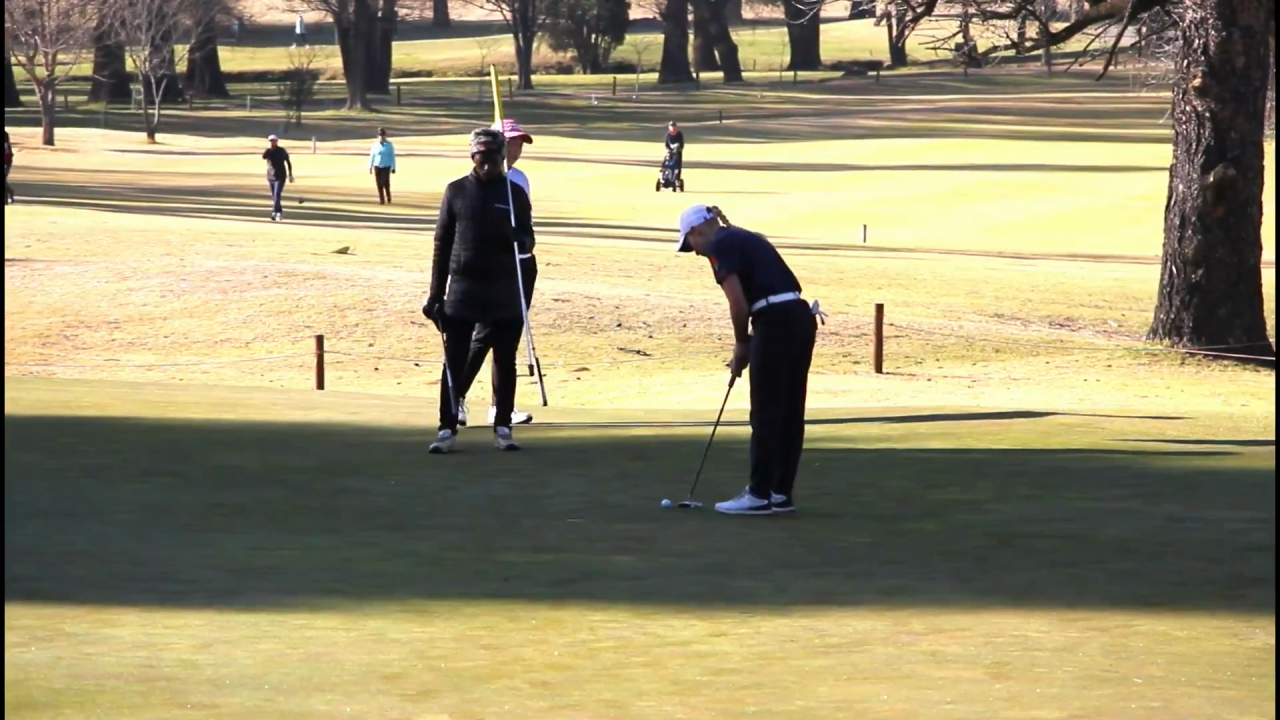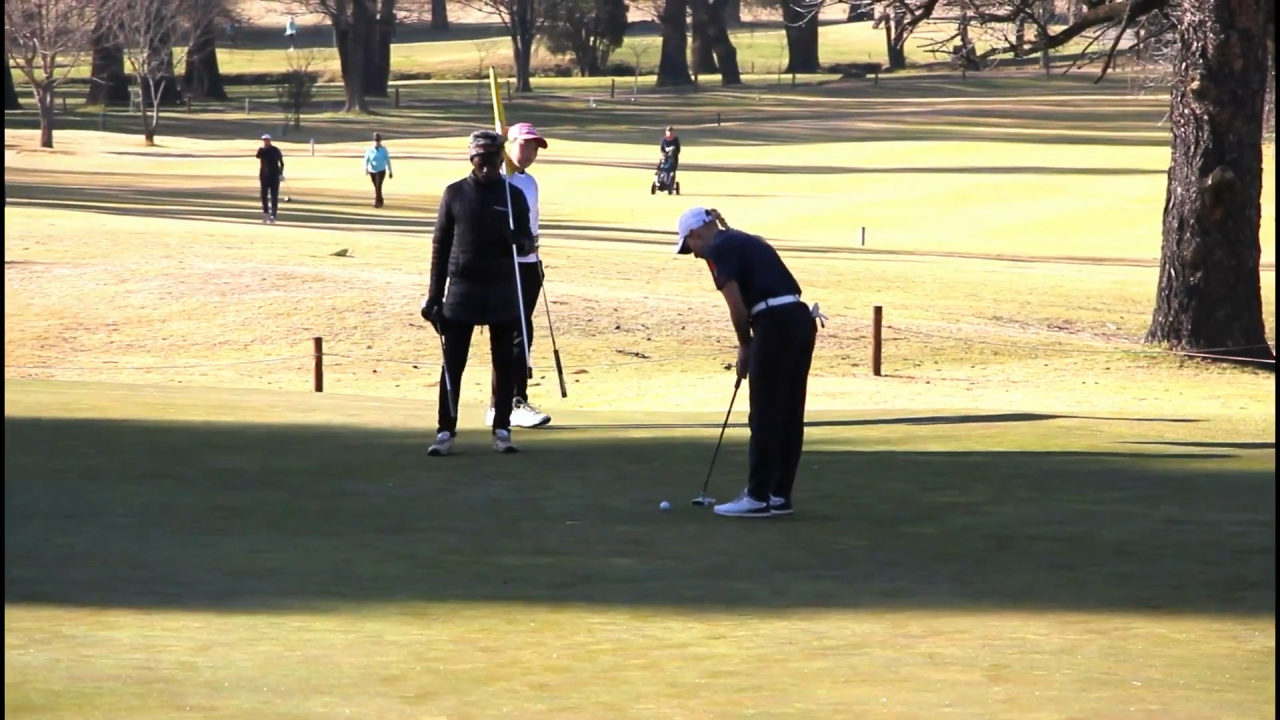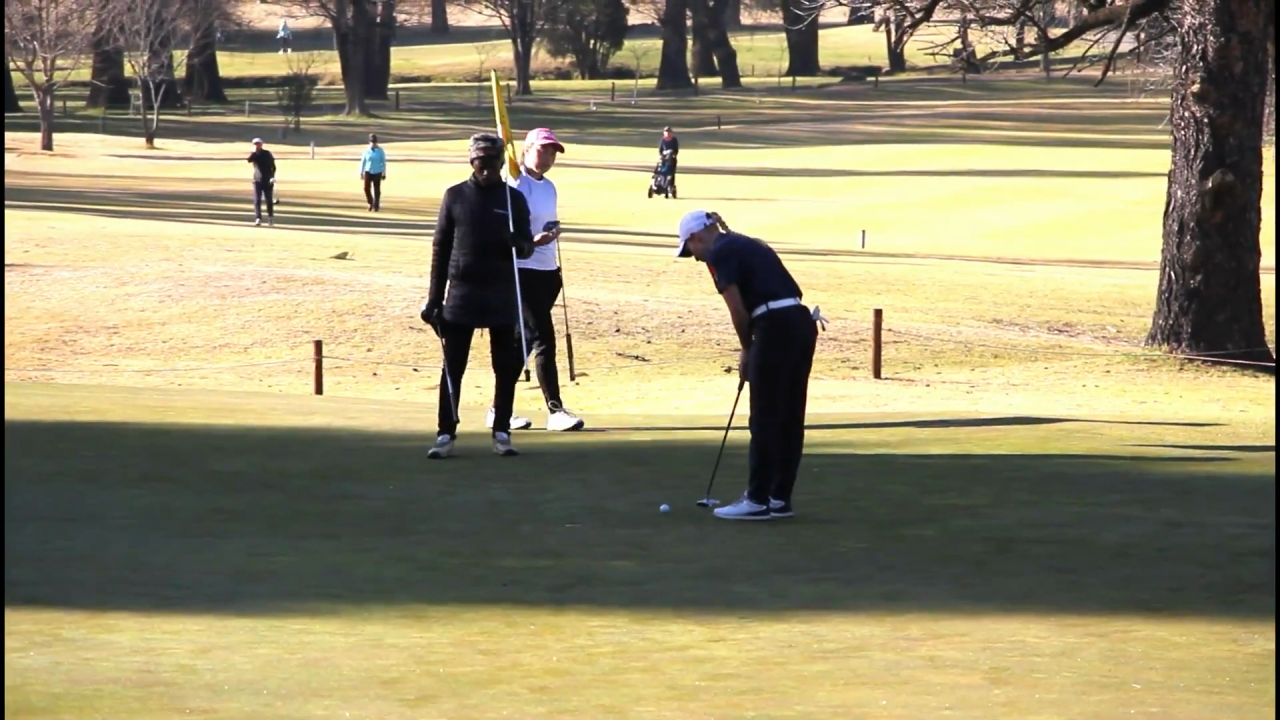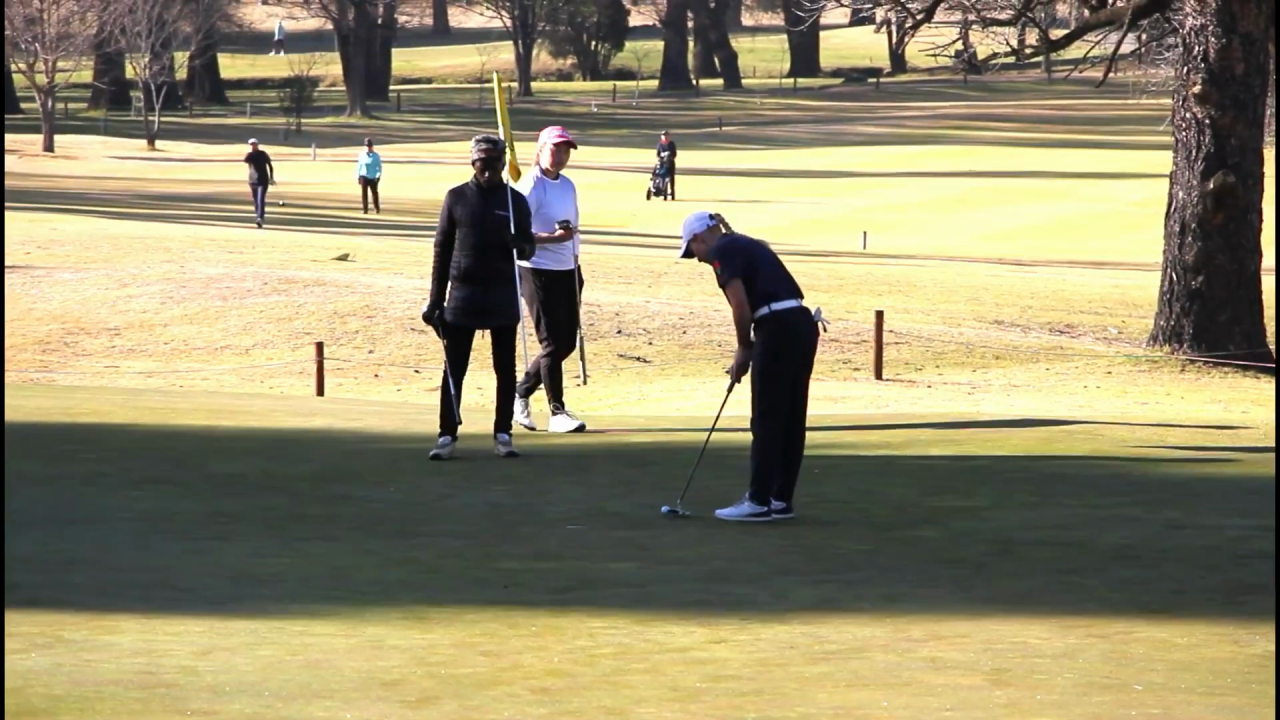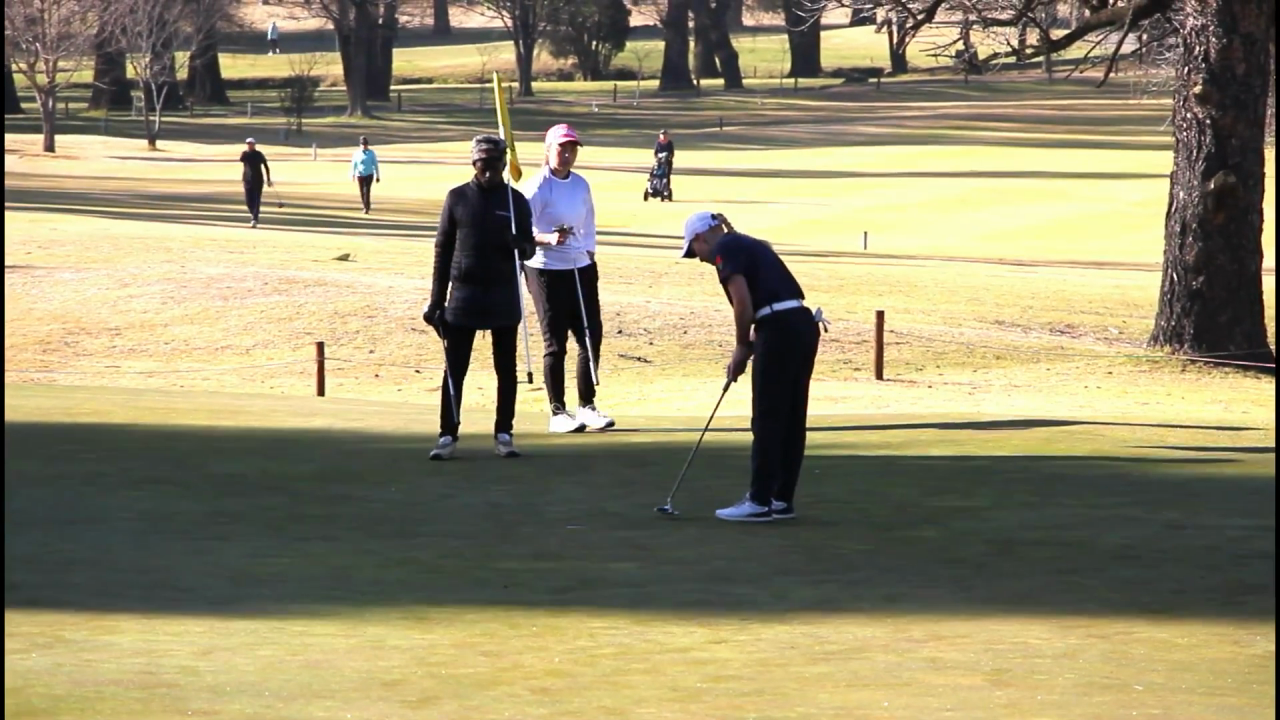
dt=0.3s
person 1, frame 1
left shoulder: (515, 193)
right shoulder: (456, 191)
left elbow: (528, 241)
right elbow: (442, 244)
left wrist: (518, 239)
right wrist: (436, 293)
left hip: (504, 289)
right hip: (463, 288)
left knee: (505, 362)
right knee: (454, 363)
left ankle: (503, 427)
right ankle: (447, 429)
person 1, frame 2
left shoulder: (514, 195)
right shoulder: (454, 194)
left elbow: (527, 243)
right elbow: (440, 246)
left wrist: (518, 241)
right wrist: (434, 295)
left hip: (502, 292)
right hip: (461, 290)
left knee: (504, 364)
right knee: (452, 365)
left ankle: (501, 430)
right ankle: (446, 431)
person 1, frame 3
left shoulder: (514, 198)
right shoulder: (454, 196)
left elbow: (527, 246)
right elbow: (440, 248)
left wrist: (517, 245)
right wrist: (434, 298)
left hip: (502, 295)
right hip: (461, 293)
left knee: (505, 367)
right knee: (452, 368)
left ankle: (501, 432)
right ankle: (446, 434)
person 1, frame 4
left shoulder: (515, 200)
right shoulder: (456, 198)
left elbow: (528, 247)
right elbow: (442, 250)
left wrist: (518, 245)
right wrist: (435, 300)
left hip: (503, 296)
right hip: (462, 295)
left knee: (505, 369)
right knee: (453, 369)
left ankle: (503, 434)
right ankle: (447, 435)
person 1, frame 5
left shoulder: (516, 200)
right shoulder: (457, 198)
left elbow: (529, 247)
right elbow: (443, 250)
left wrist: (519, 246)
right wrist: (436, 300)
left hip: (504, 296)
right hip: (463, 295)
left knee: (506, 369)
right knee: (454, 369)
left ankle: (504, 434)
right ankle: (448, 436)
person 2, frame 1
left shoulder: (720, 245)
right shoulder: (745, 238)
left elbow: (739, 303)
left wrist: (741, 344)
right wrist: (749, 342)
left hip: (777, 323)
right hip: (801, 318)
left knee: (766, 413)
right knee: (791, 412)
left ankle: (760, 495)
right ankle: (782, 492)
person 2, frame 2
left shoulder: (717, 249)
right shoulder: (745, 241)
left elbow: (738, 307)
left wrist: (744, 347)
right wrist: (751, 345)
left hip: (776, 326)
right hip: (801, 320)
left knee: (765, 416)
right knee: (789, 414)
left ankle: (758, 497)
right ankle: (780, 495)
person 2, frame 3
left shoulder: (718, 253)
right shoulder: (746, 245)
left elbow: (738, 310)
left wrist: (746, 350)
right wrist: (753, 347)
left hip: (777, 329)
right hip: (801, 323)
left knee: (765, 419)
right knee: (790, 418)
left ankle: (758, 500)
right ankle: (780, 498)
person 2, frame 4
left shoulder: (723, 250)
right shoulder: (747, 245)
left elbow: (741, 307)
left wrist: (743, 349)
right wrist: (749, 350)
left hip: (779, 330)
right hip: (802, 325)
left knee: (767, 420)
right knee: (792, 419)
left ankle: (759, 502)
right ankle: (781, 500)
person 2, frame 5
left shoulder: (725, 249)
right shoulder: (748, 245)
left elbow: (744, 303)
left wrist: (741, 347)
right wrist: (751, 346)
left hip: (780, 331)
right hip: (803, 325)
left knee: (767, 420)
right knee: (792, 419)
left ankle: (760, 502)
right ankle: (782, 500)
person 3, frame 1
left shoulder: (519, 178)
left wrist: (529, 253)
left hip: (521, 263)
right knee: (484, 334)
left ankle: (500, 406)
right ankle: (456, 398)
person 3, frame 2
left shoulder: (530, 182)
left wrist: (537, 257)
left hip: (529, 265)
left knee: (511, 337)
right knee: (519, 334)
left ankle: (497, 407)
right ankle: (520, 404)
person 3, frame 3
left shoulder: (549, 188)
right shoulder: (515, 186)
left wrist: (556, 265)
right wrist: (532, 242)
left hip: (547, 272)
right hip: (521, 272)
left knee: (522, 343)
right knee: (543, 340)
left ankle: (499, 409)
right ankle: (555, 410)
person 3, frame 4
left shoulder: (568, 185)
right shoulder: (530, 186)
left wrist: (575, 256)
right wrist: (551, 238)
left hip: (568, 271)
right hip: (538, 271)
left knee: (567, 342)
right knee: (553, 343)
left ankle: (522, 395)
right ankle: (556, 411)
person 3, frame 5
left shoulder: (581, 184)
right shoulder: (537, 187)
left wrist: (589, 255)
right wrist: (548, 240)
left hip: (581, 270)
right hip: (546, 271)
left knee: (591, 338)
right knee: (555, 344)
left ankle: (587, 404)
right ankle: (558, 412)
